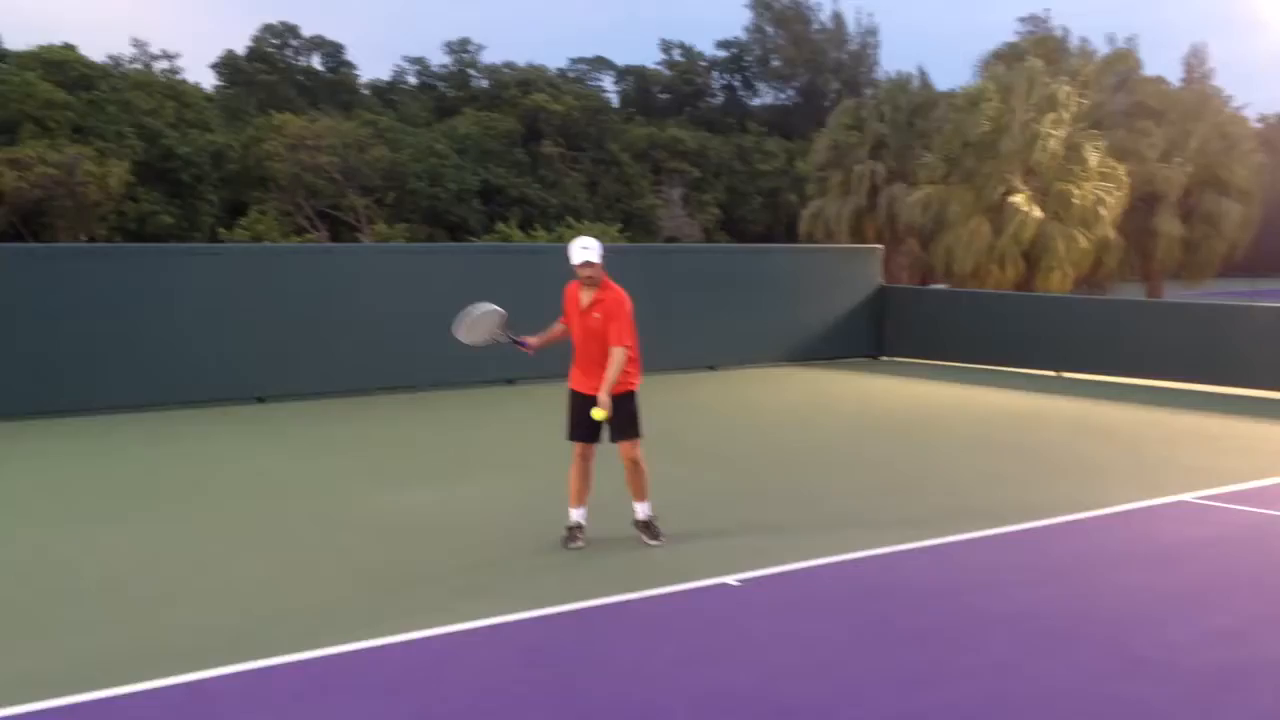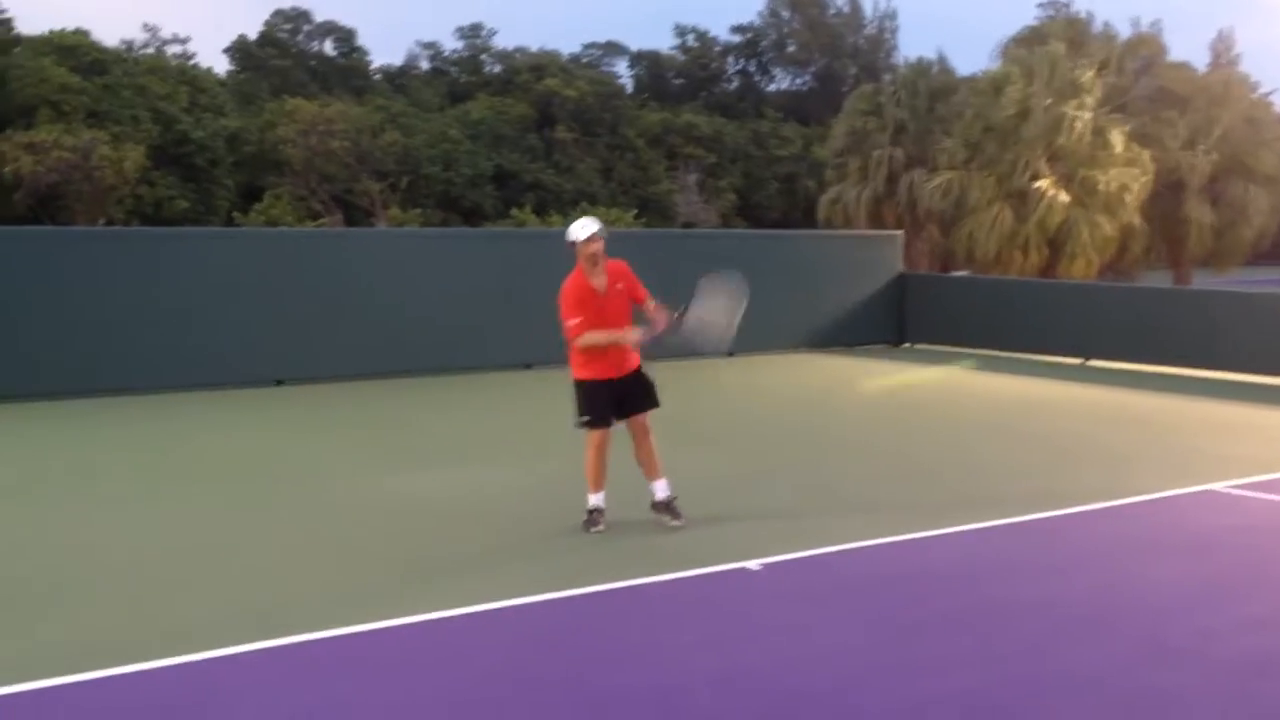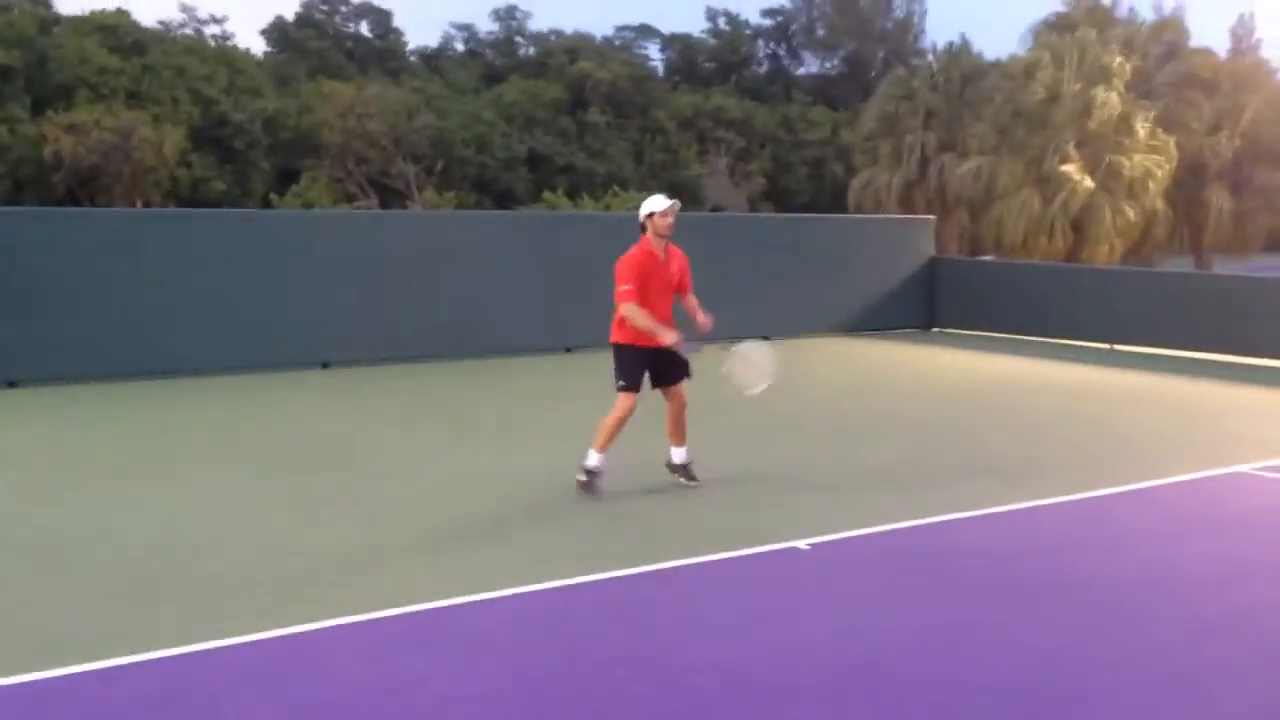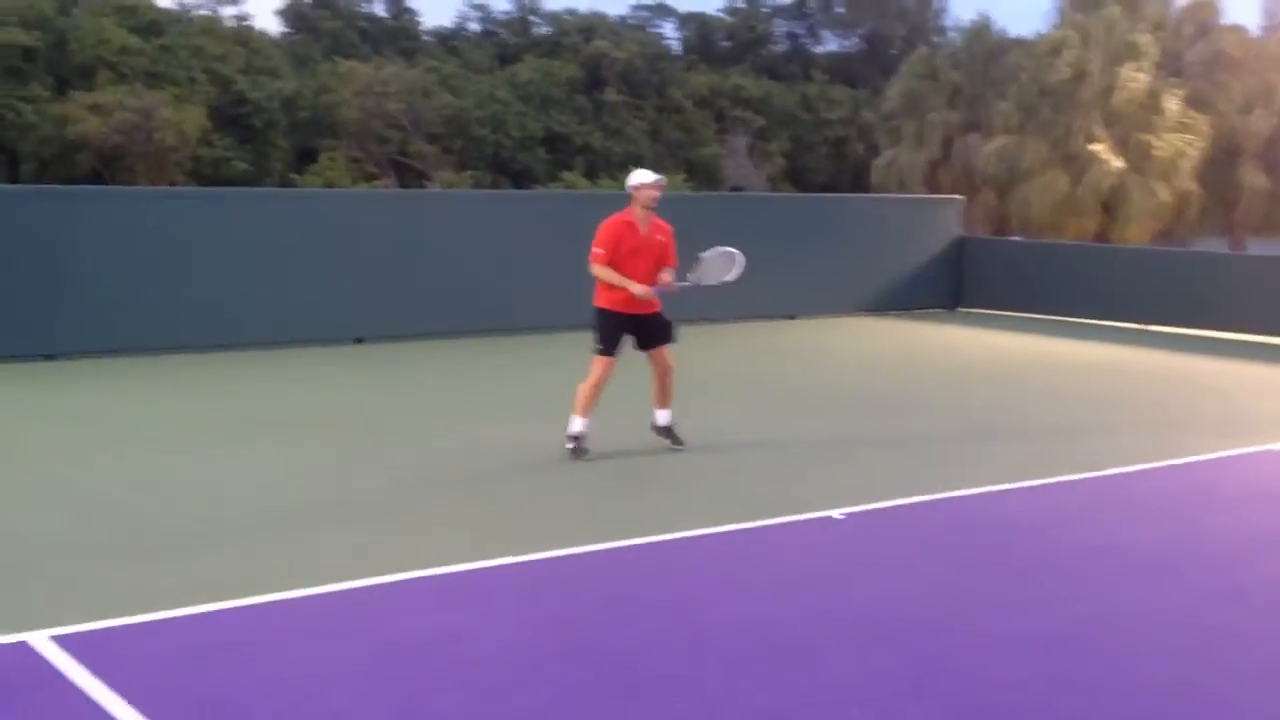
dt=0.7s
person 1, frame 1
left shoulder: (616, 299)
right shoulder: (570, 292)
left elbow: (619, 351)
left wrist: (606, 391)
right wrist: (542, 339)
left hip: (618, 389)
right hip: (581, 387)
left knee: (631, 455)
right knee: (581, 454)
left ankle: (643, 517)
right ankle: (576, 523)
person 1, frame 2
left shoulder: (620, 271)
right shoulder: (571, 288)
left elbow: (644, 302)
right elbow: (580, 338)
left wrist: (656, 313)
right wrist: (621, 336)
left hip: (628, 368)
right hip: (592, 376)
left knee: (641, 430)
right knee: (598, 440)
left ankle: (662, 498)
right ankle: (595, 507)
person 1, frame 3
left shoulder: (678, 256)
right shoulder: (633, 259)
left elbow: (684, 292)
right elbow: (626, 307)
left wrist: (698, 313)
right wrist: (661, 333)
left hip: (664, 343)
right hip: (630, 342)
left knee: (678, 401)
right knee: (626, 407)
left ankle: (678, 460)
right ankle: (591, 465)
person 1, frame 4
left shoulder: (664, 231)
right shoulder: (613, 226)
left elbow: (667, 267)
right elbow: (596, 268)
left wrist: (665, 277)
right wrist: (631, 285)
left hip: (648, 308)
right hip: (612, 307)
left knee: (665, 366)
right knee: (600, 371)
left ankle: (663, 422)
right ankle: (575, 433)
